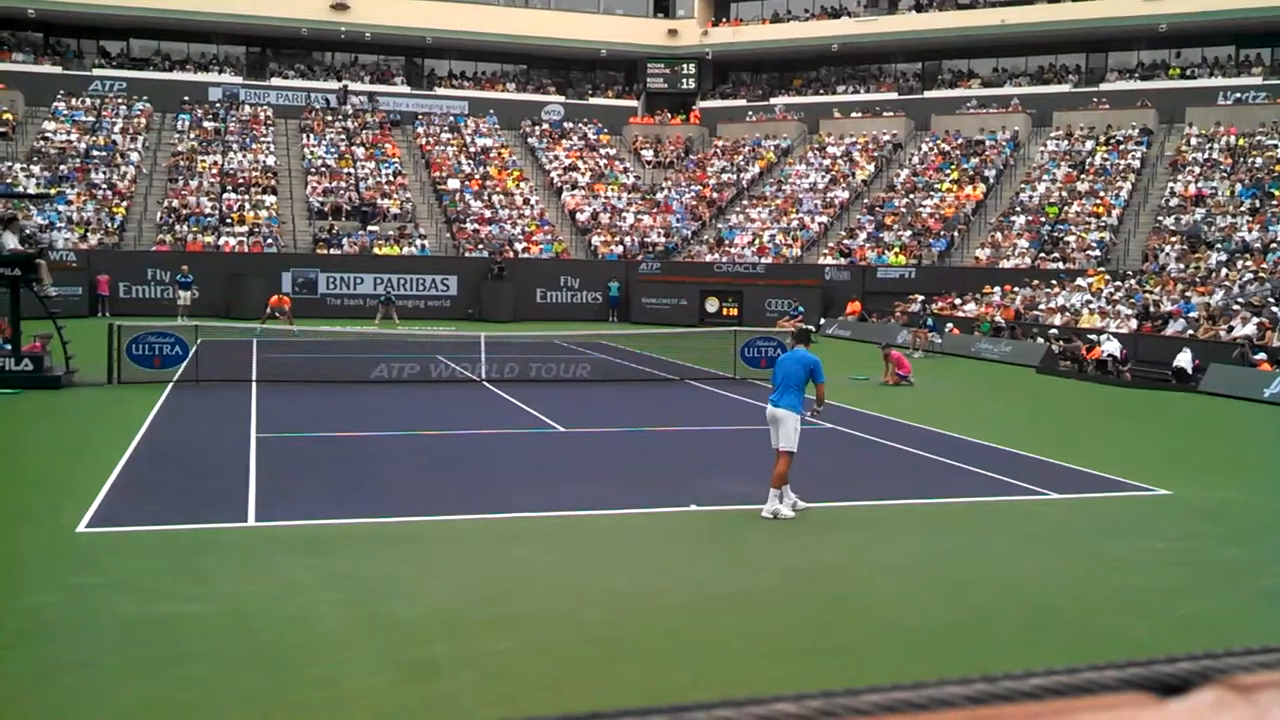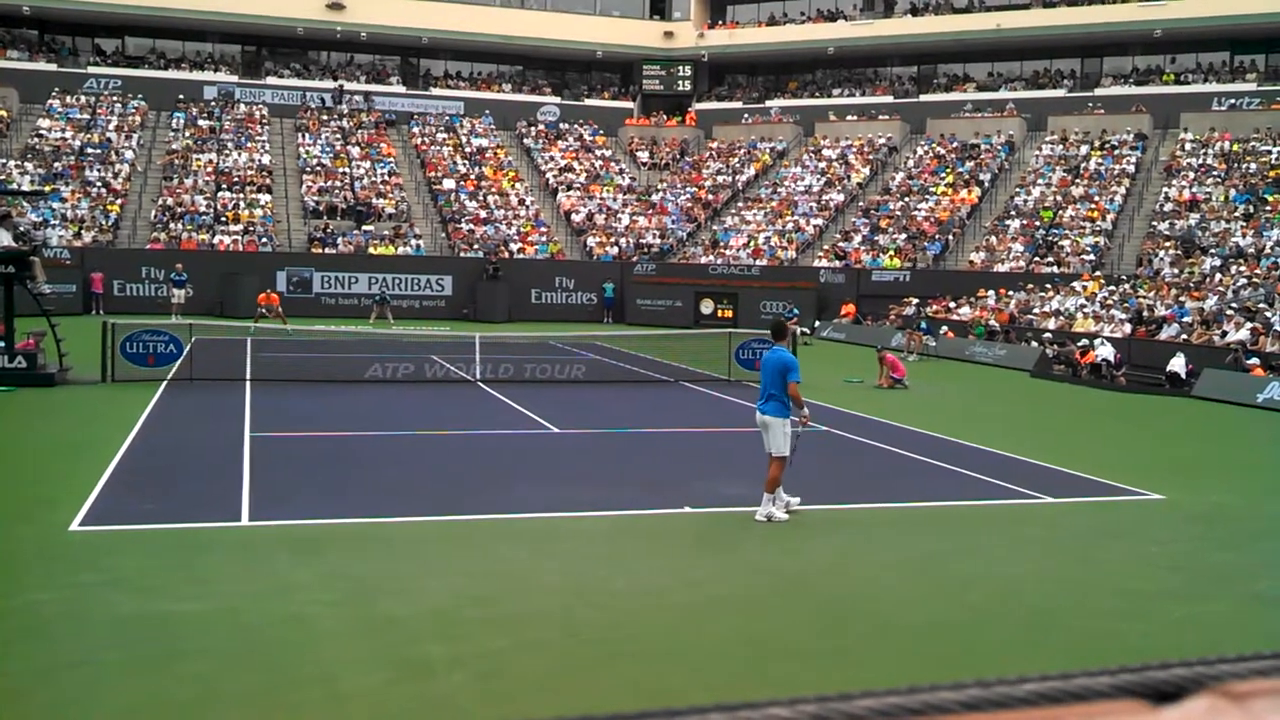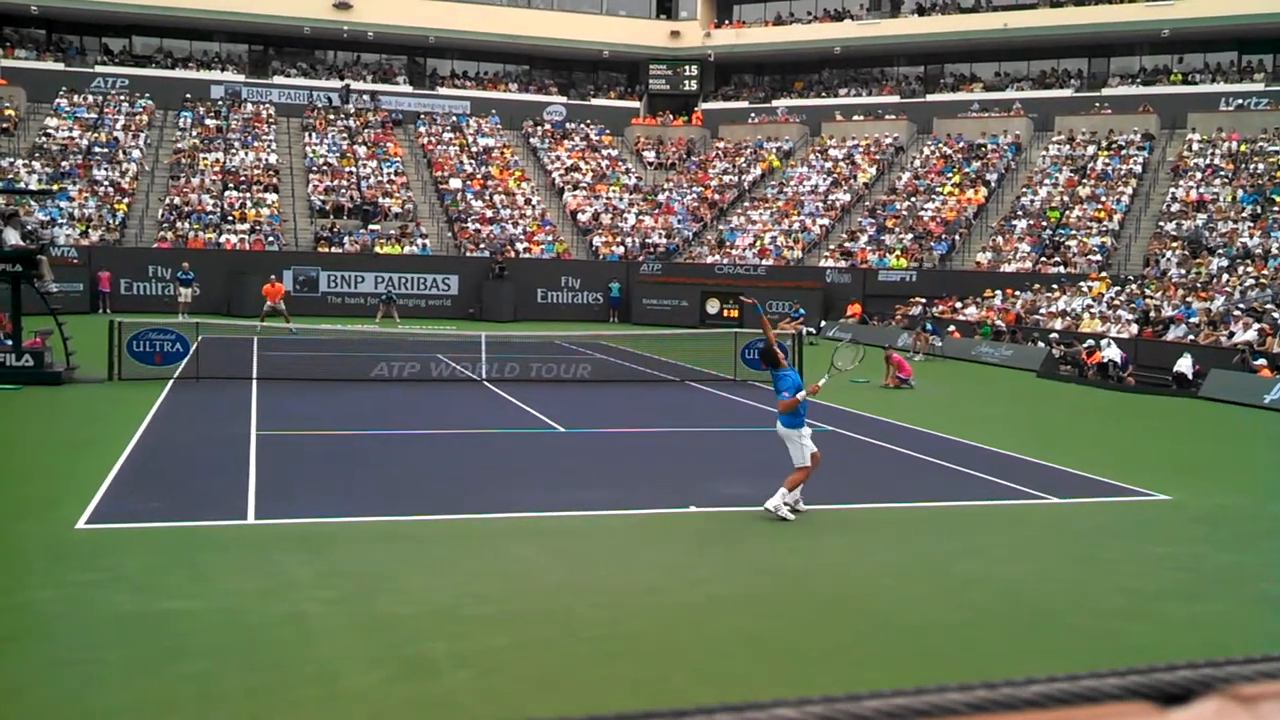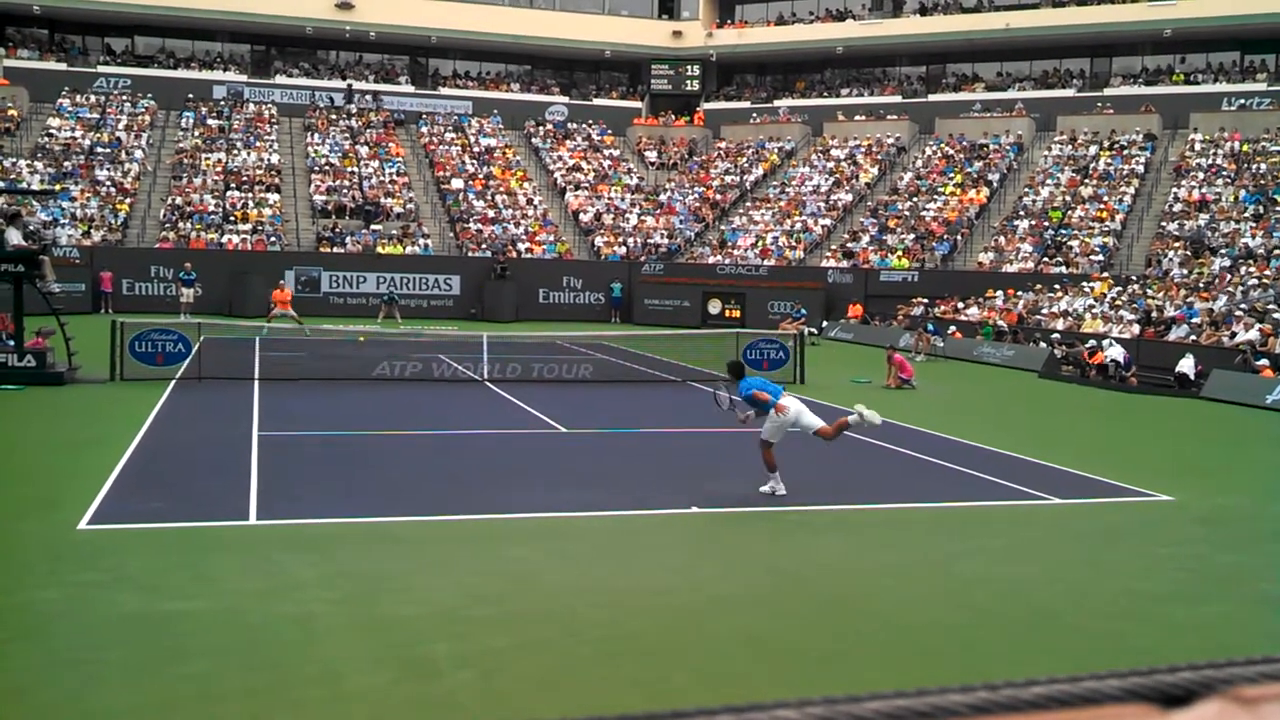
dt=0.7s
person 1, frame 1
left shoulder: (782, 358)
right shoulder: (813, 361)
right elbow: (821, 394)
right wrist: (817, 408)
left hip: (772, 407)
right hip: (789, 411)
left knee: (781, 456)
right knee: (785, 457)
left ankle: (787, 499)
right ankle: (771, 505)
person 1, frame 2
left shoulder: (766, 356)
right shoulder: (789, 360)
right elbow: (793, 393)
right wrist: (804, 411)
left hip: (763, 412)
right hip: (778, 415)
left knee: (775, 460)
right knee: (779, 461)
left ankle: (780, 500)
right ankle: (765, 509)
person 1, frame 3
left shoulder: (776, 366)
right shoulder: (786, 379)
left elbow: (769, 334)
right elbow: (783, 409)
left wrist: (758, 308)
right wrist: (804, 394)
left hip: (793, 426)
right hip: (793, 428)
left knee: (814, 457)
right knee: (803, 470)
left ankle: (792, 498)
right ankle: (776, 501)
person 1, frame 4
left shoulder: (743, 390)
right shoulder: (754, 380)
left elbow: (761, 396)
left wrist: (774, 405)
right wrist: (750, 414)
left hip: (783, 411)
right hip: (794, 404)
left knee: (765, 446)
right knee: (828, 433)
left ankle: (776, 484)
right ankle: (856, 418)
